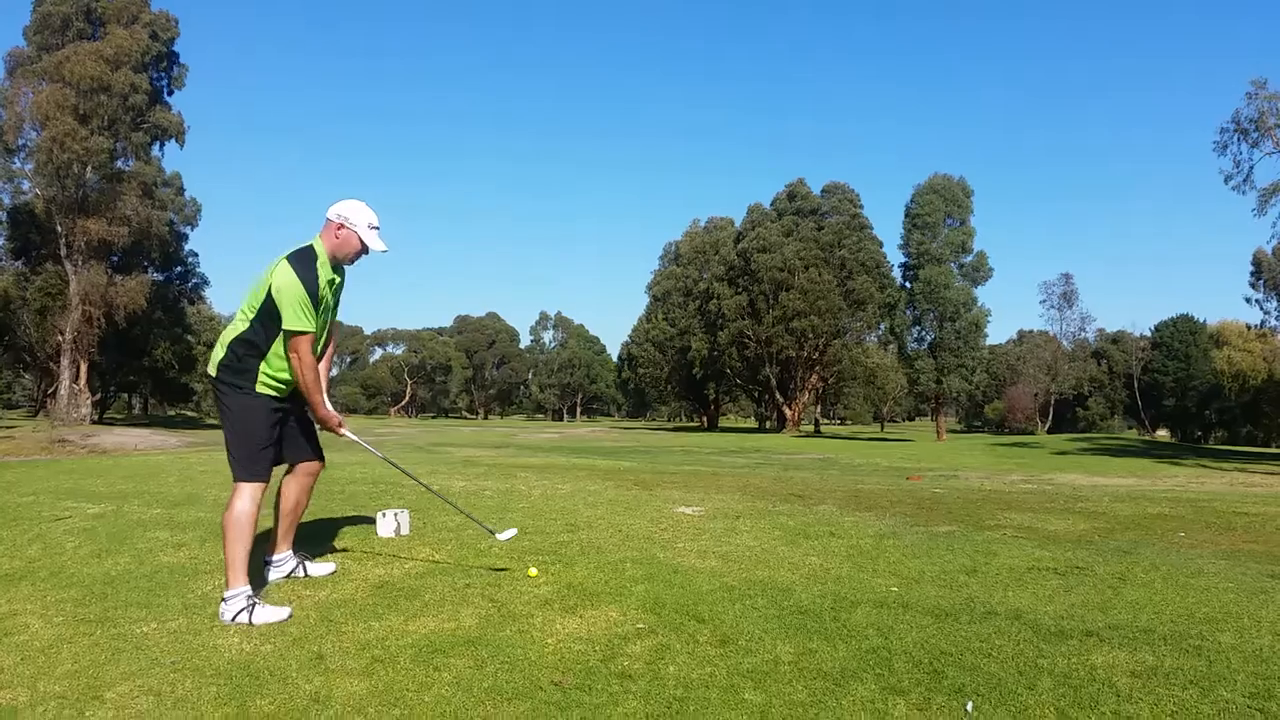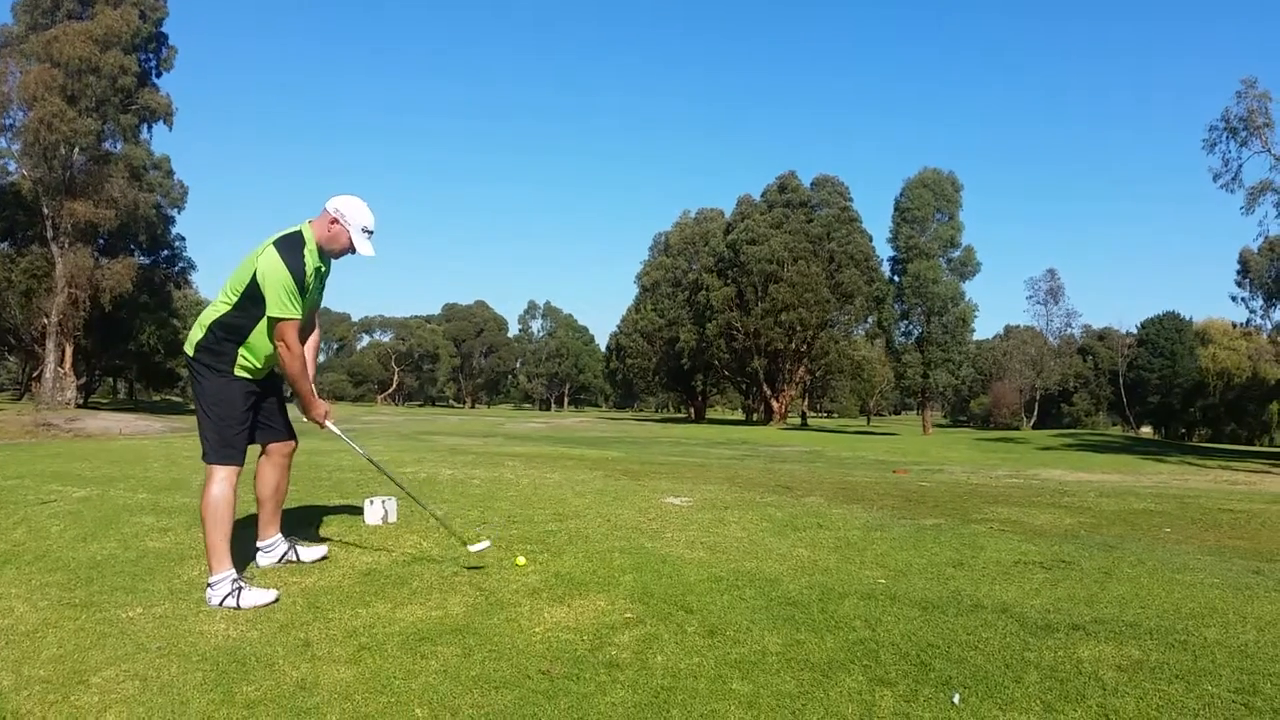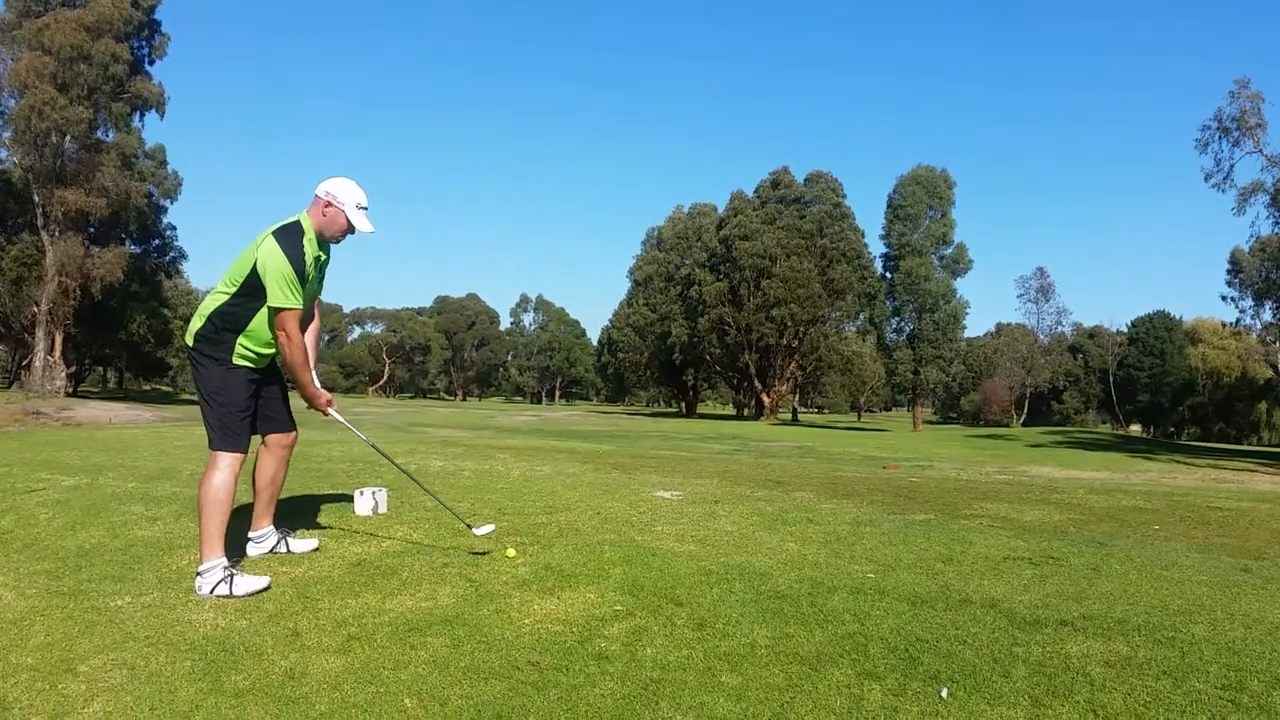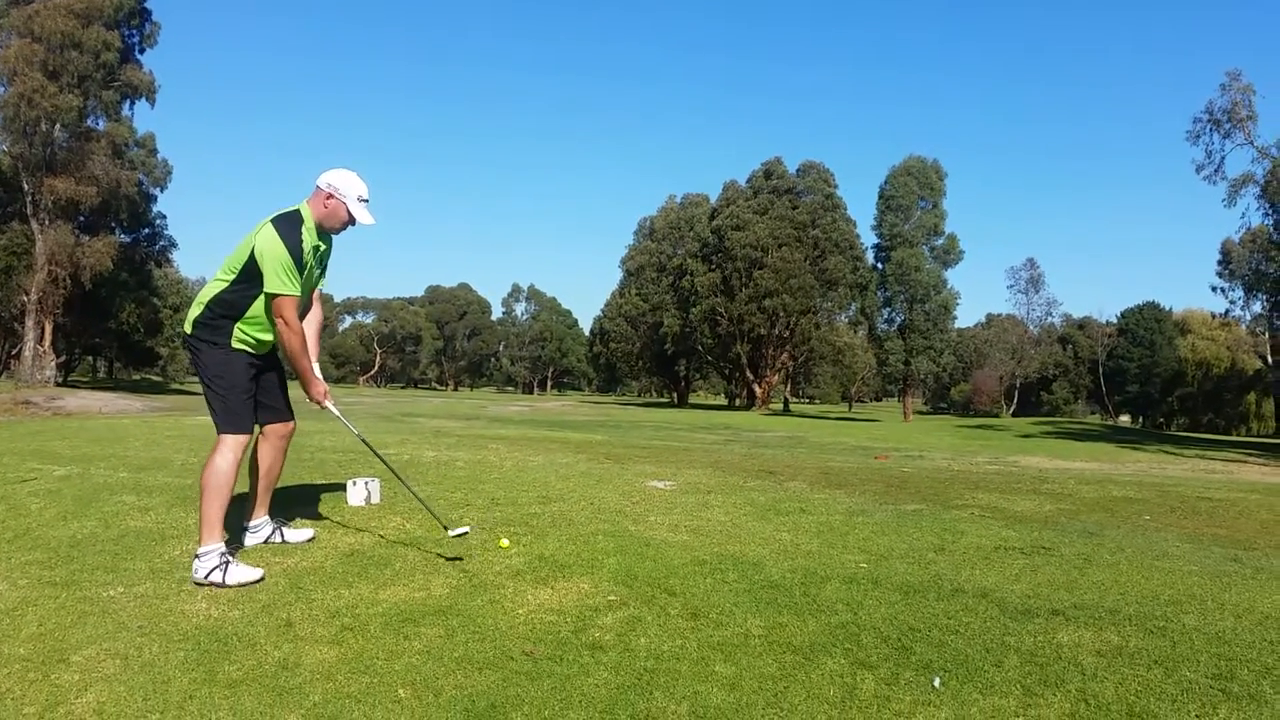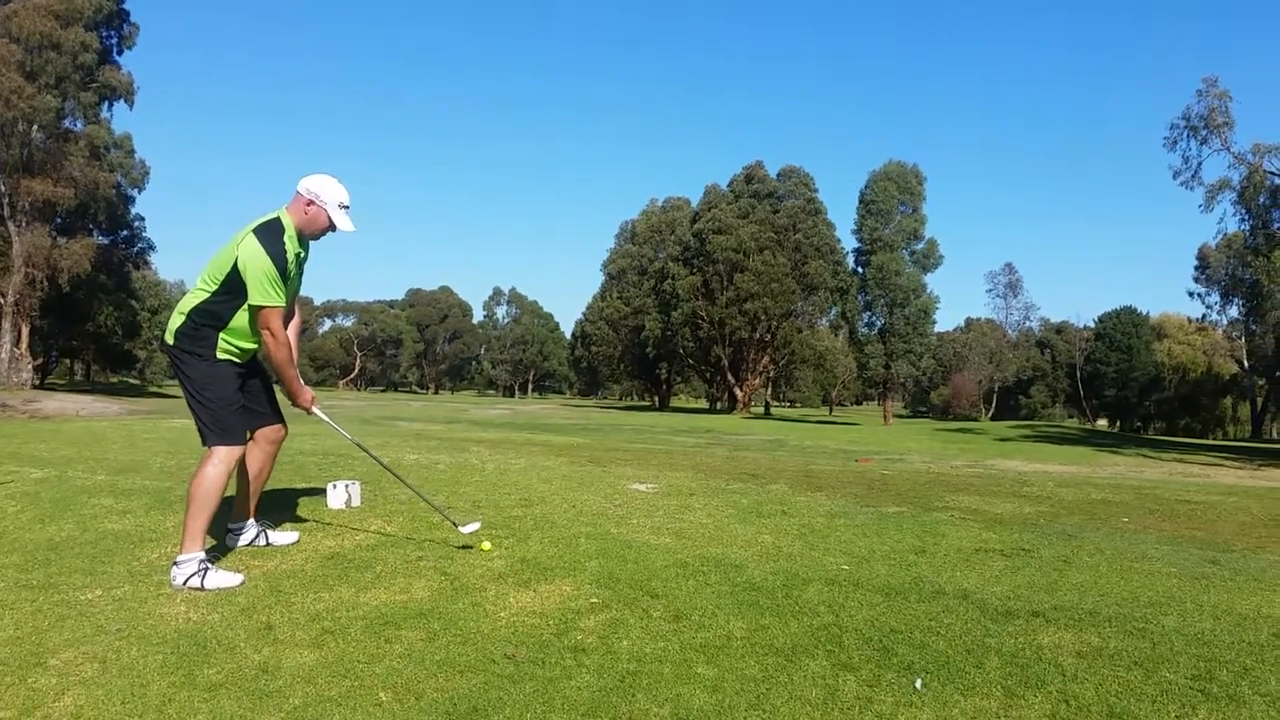
dt=1s
person 1, frame 1
left shoulder: (333, 272)
right shoulder: (298, 273)
left elbow: (325, 339)
right elbow: (300, 355)
left wrist: (320, 398)
right wrist: (320, 411)
left hip: (279, 381)
right hip: (244, 379)
left knee: (308, 462)
right knee: (251, 482)
left ankle: (281, 558)
right ankle: (236, 597)
person 1, frame 2
left shoulder: (319, 259)
right shoulder: (285, 258)
left elbow: (308, 328)
right elbow: (287, 343)
left wrist: (310, 389)
right wrist: (309, 401)
left hip: (256, 363)
right hip: (219, 361)
left knee: (280, 445)
right knee: (225, 465)
left ankle: (270, 543)
right ankle: (221, 582)
person 1, frame 3
left shoulder: (318, 248)
right shoulder: (285, 248)
left elbow: (309, 315)
right elbow: (287, 332)
left wrist: (311, 378)
right wrist: (310, 391)
left hip: (256, 353)
right hip: (220, 351)
left knee: (280, 437)
right knee: (228, 453)
left ankle: (262, 534)
right ankle: (212, 569)
person 1, frame 4
left shoulder: (320, 240)
right shoulder: (283, 236)
left elbow: (310, 306)
right elbow: (286, 319)
left wrist: (314, 370)
right wrist: (308, 380)
left hip: (255, 341)
right hip: (217, 337)
left knee: (279, 427)
right knee: (234, 435)
left ankle: (258, 524)
right ankle: (209, 554)
person 1, frame 5
left shoulder: (296, 243)
right shoulder: (265, 247)
left elbow: (290, 313)
right elbow: (272, 331)
left wrist: (293, 378)
right wrist: (295, 388)
left hip: (234, 348)
right hip: (199, 346)
left knee: (270, 431)
right knee: (226, 447)
left ankle: (242, 526)
right ankle: (189, 561)
